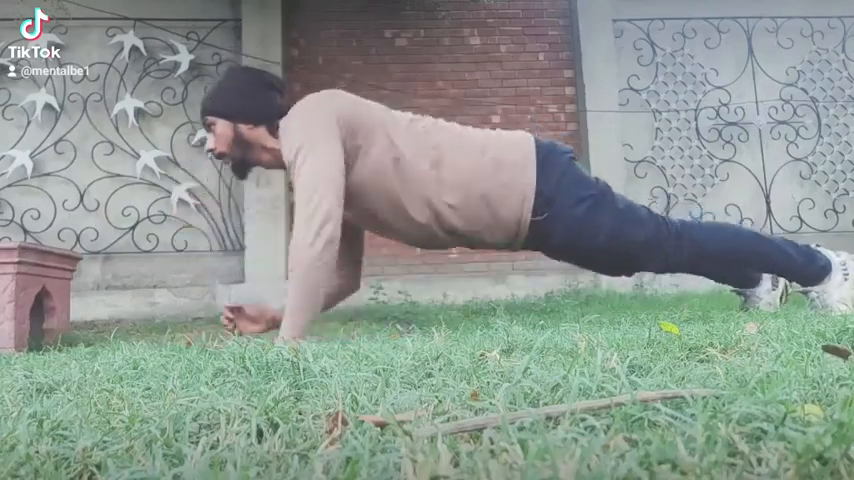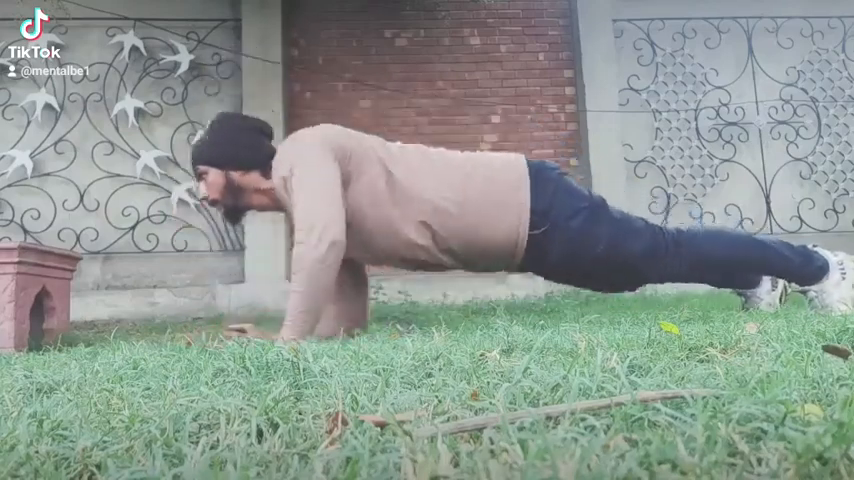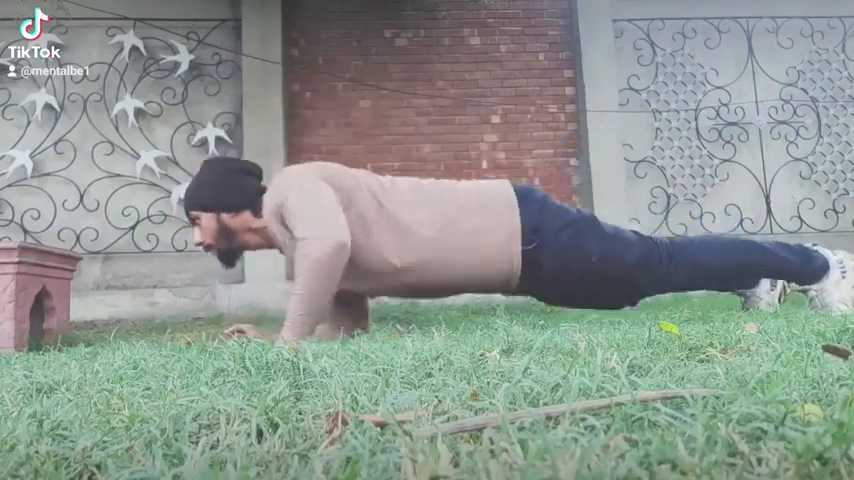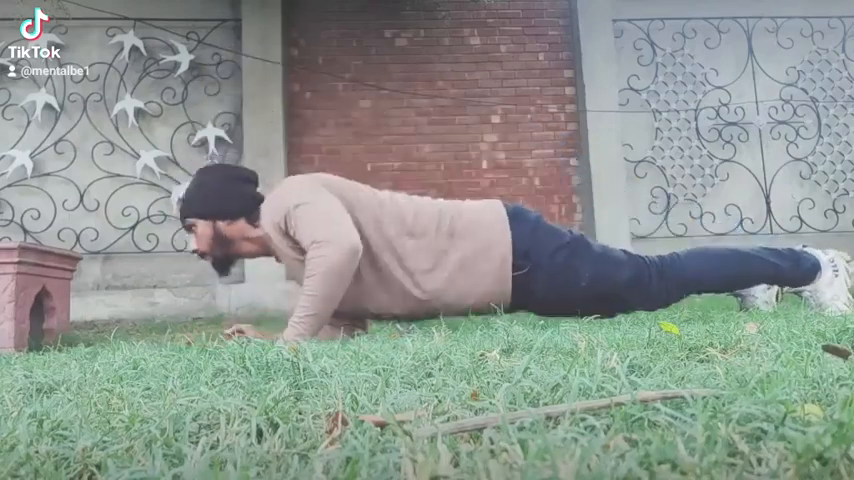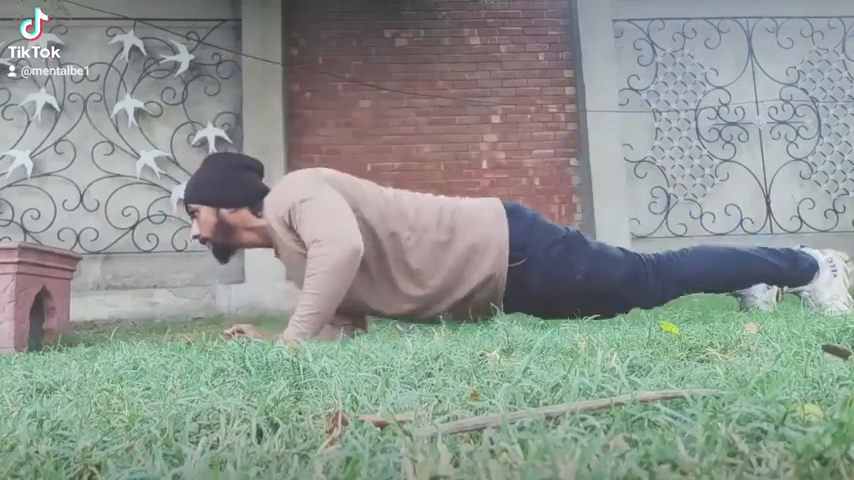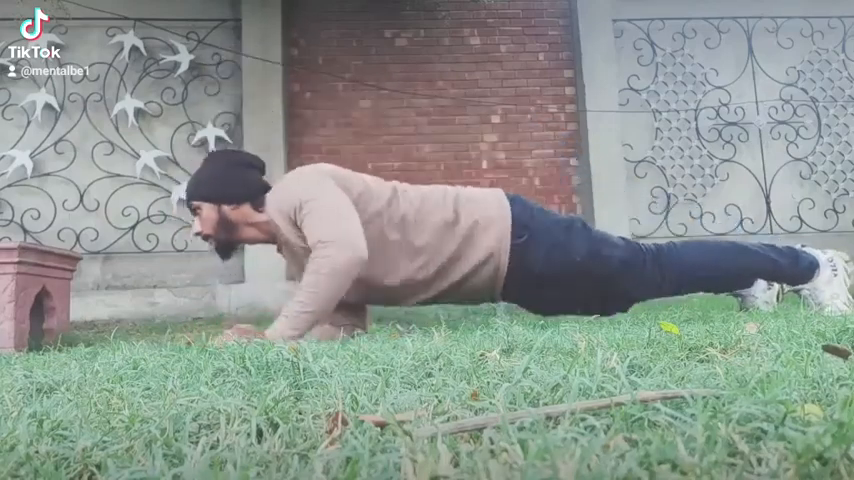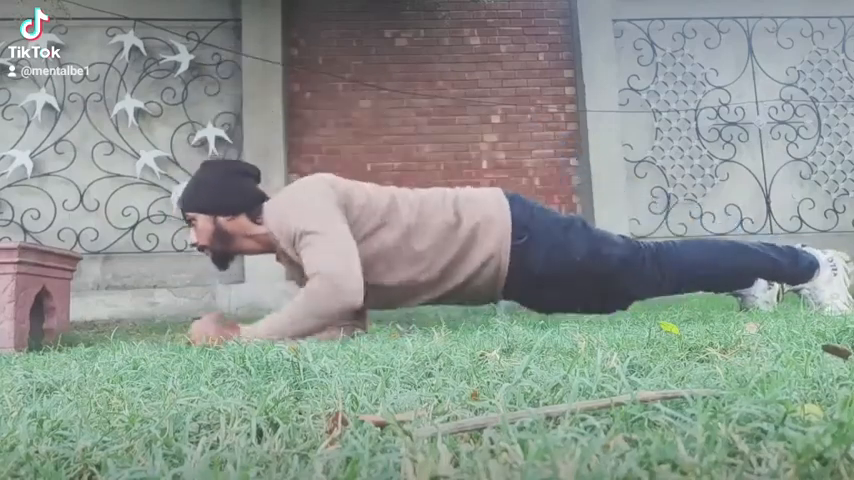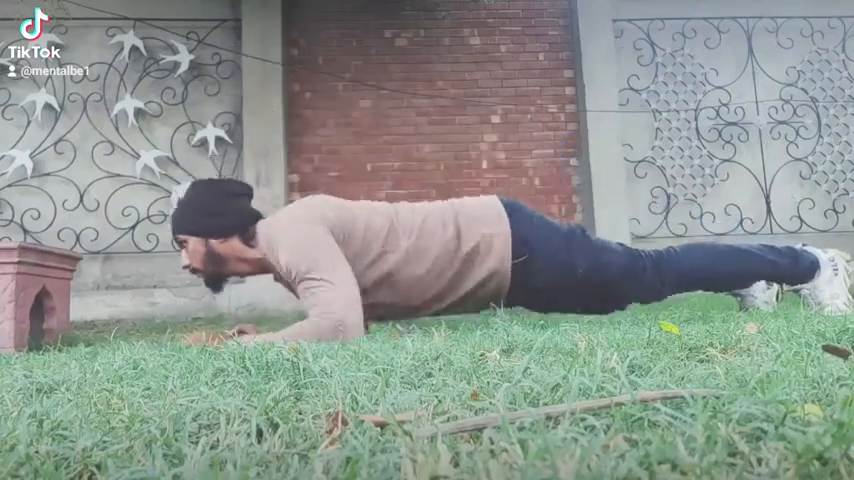
dt=0.1s
person 1, frame 1
left shoulder: (308, 123)
right shoulder: (311, 164)
left elbow: (318, 233)
right elbow: (342, 274)
left wrist: (291, 342)
right wrist: (278, 318)
left hip: (535, 187)
right hip: (526, 208)
left knee: (670, 243)
right knee: (650, 252)
right ankle: (759, 280)
person 1, frame 2
left shoulder: (301, 154)
right shoulder: (303, 200)
left elbow: (322, 243)
right elbow: (348, 312)
left wrist: (288, 345)
right wrist: (285, 335)
left hip: (526, 207)
right hip: (518, 227)
left knee: (666, 254)
right knee: (641, 264)
right ankle: (757, 280)
person 1, frame 3
left shoulder: (292, 190)
right shoulder: (294, 245)
left elbow: (333, 240)
right elbow: (348, 325)
left wrist: (289, 342)
right wrist: (275, 342)
left hip: (520, 231)
right hip: (509, 254)
left knee: (661, 261)
right knee: (641, 275)
right ankle: (756, 279)
person 1, frame 4
left shoulder: (293, 198)
right shoulder: (295, 253)
left elbow: (343, 248)
right elbow: (348, 328)
left wrist: (292, 342)
right wrist: (274, 343)
left hip: (511, 254)
right hip: (505, 272)
left knee: (655, 279)
right knee: (644, 284)
right ankle: (753, 281)
person 1, frame 5
left shoulder: (296, 195)
right shoulder: (292, 250)
left elbow: (347, 250)
right elbow: (349, 324)
left wrist: (290, 344)
right wrist: (277, 343)
left hip: (512, 253)
right hip: (503, 281)
left knee: (652, 278)
right knee: (621, 293)
right ankle: (751, 282)
person 1, frame 6
left shoulder: (300, 191)
right shoulder: (296, 246)
left elbow: (348, 252)
right elbow: (349, 321)
left wrist: (279, 339)
right wrist: (276, 339)
left hip: (510, 240)
right hip: (502, 272)
left knee: (653, 270)
right knee: (619, 289)
right ankle: (752, 281)
person 1, frame 7
left shoulder: (300, 206)
right shoulder: (290, 238)
left elbow: (345, 291)
right elbow: (348, 319)
left wrist: (247, 338)
right wrist: (271, 333)
left hip: (509, 237)
right hip: (500, 263)
left knee: (652, 266)
right knee: (624, 287)
right ankle: (754, 278)
person 1, frame 8
left shoulder: (292, 231)
right shoulder: (286, 255)
left elbow: (343, 320)
right elbow: (348, 325)
left wrist: (242, 353)
right wrist: (268, 342)
left hip: (508, 248)
right hip: (500, 270)
left knee: (651, 273)
right knee: (622, 287)
right ankle: (753, 279)
